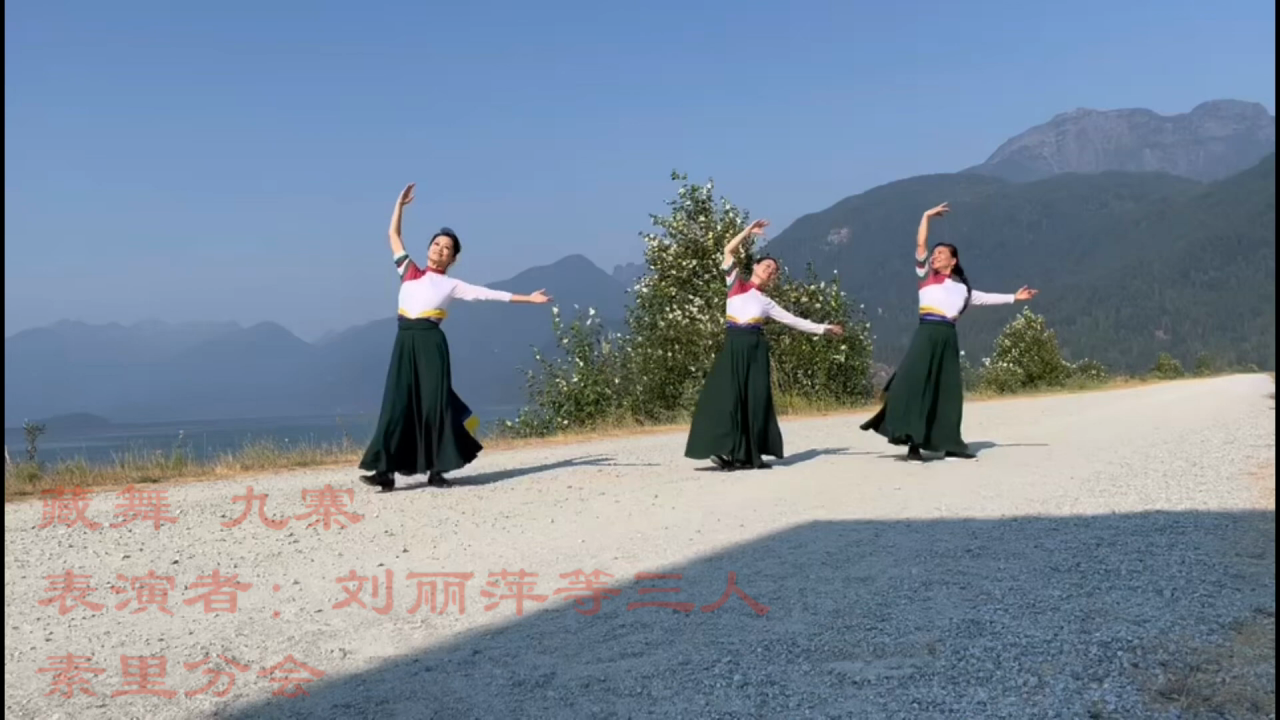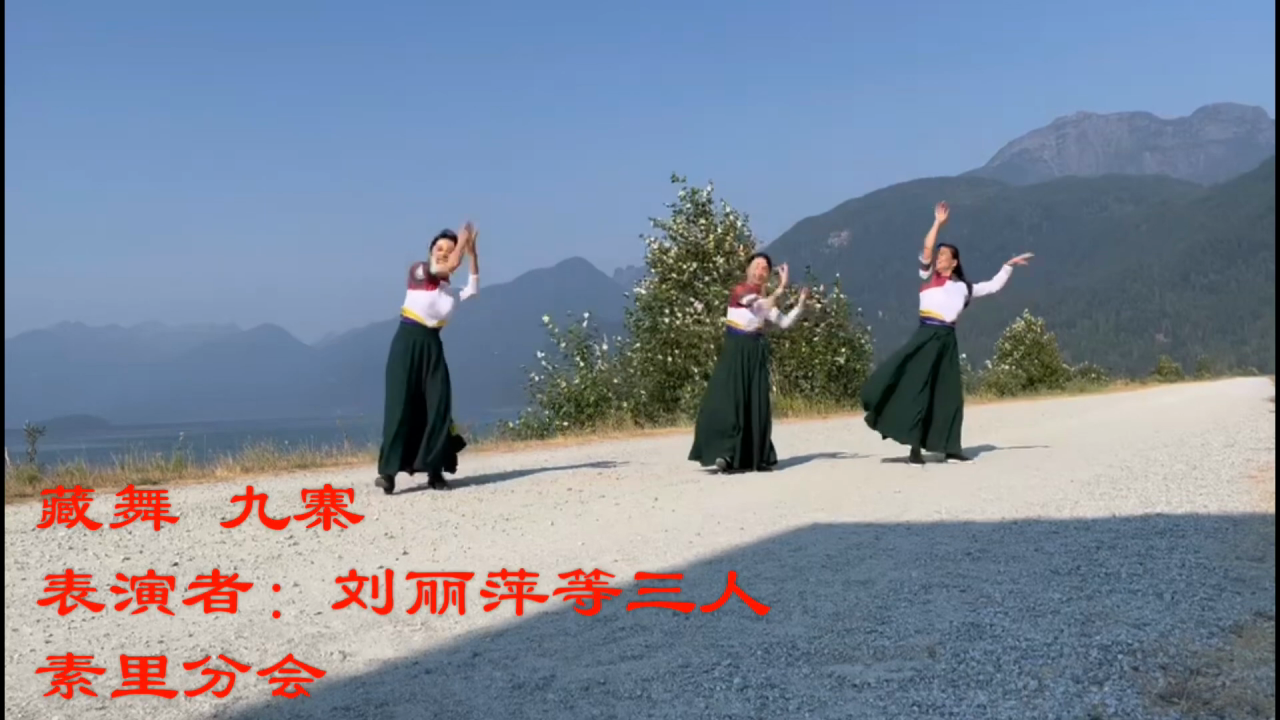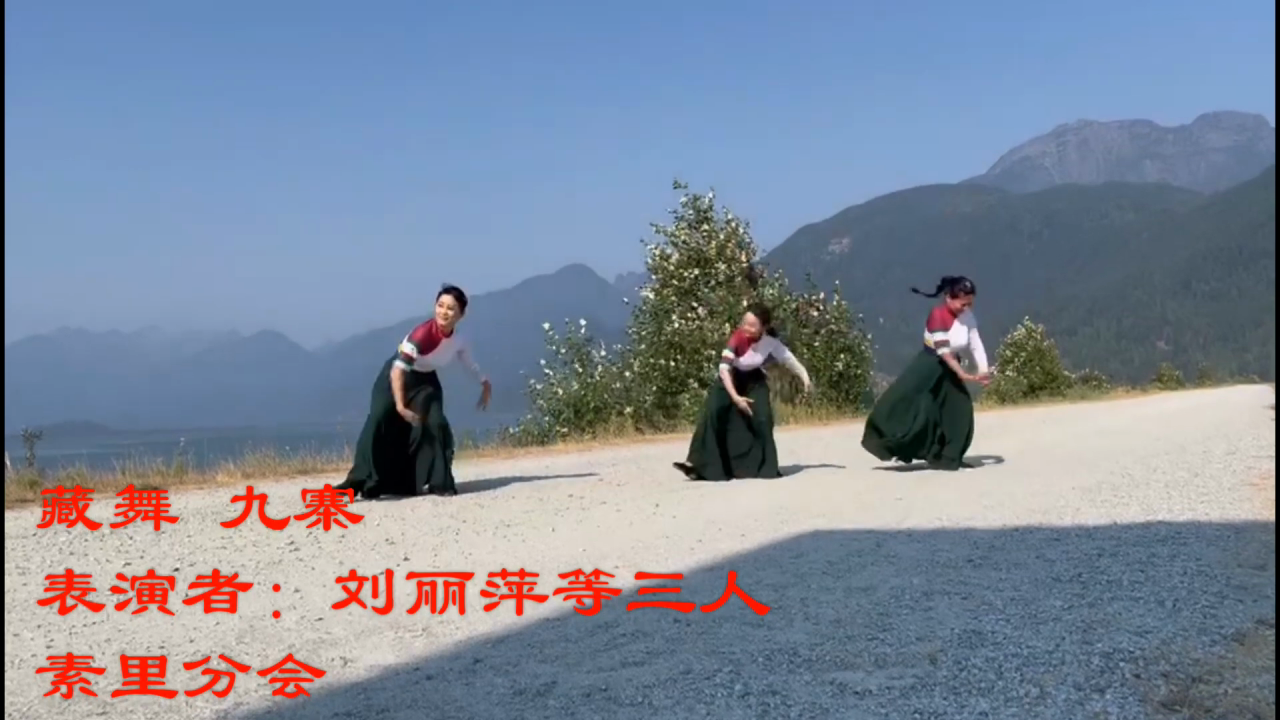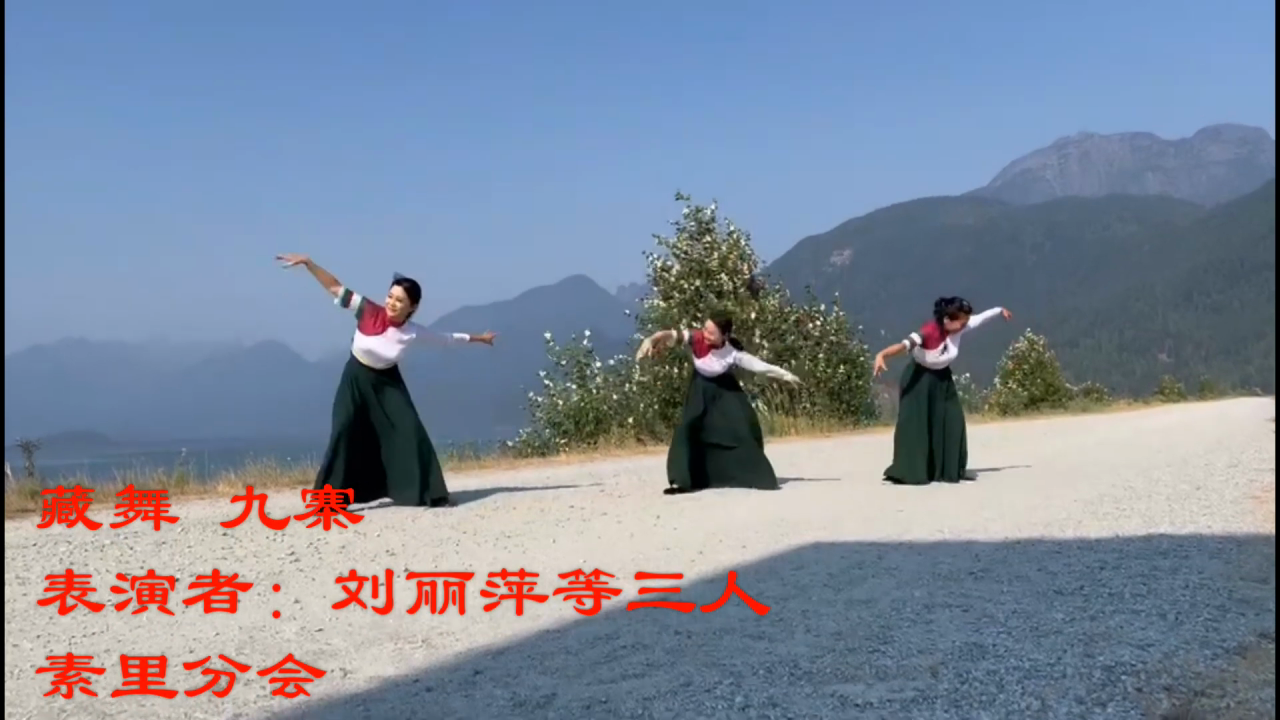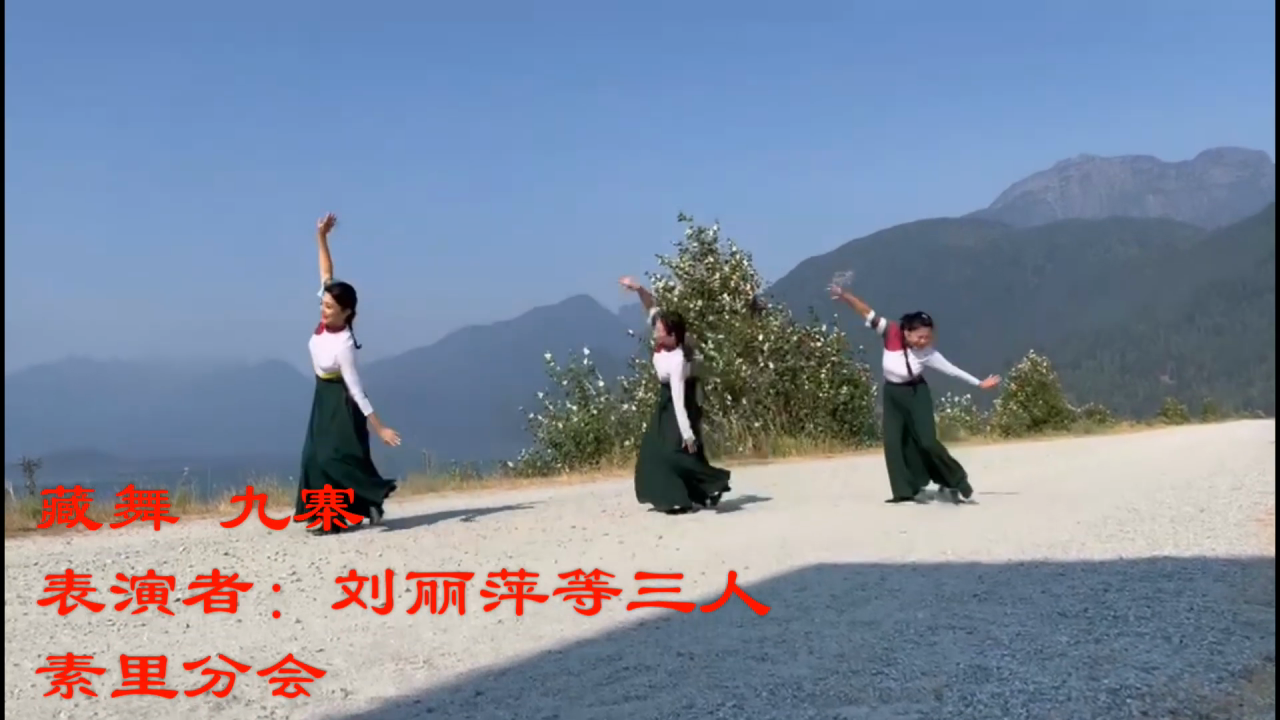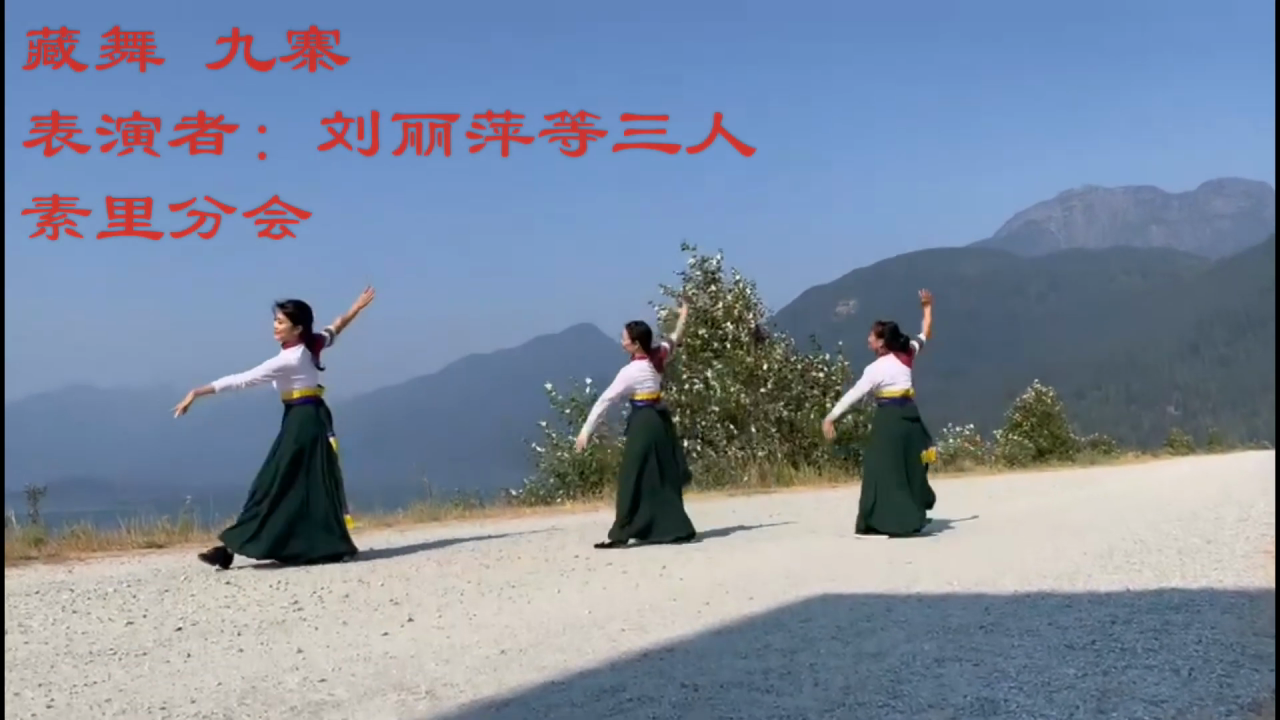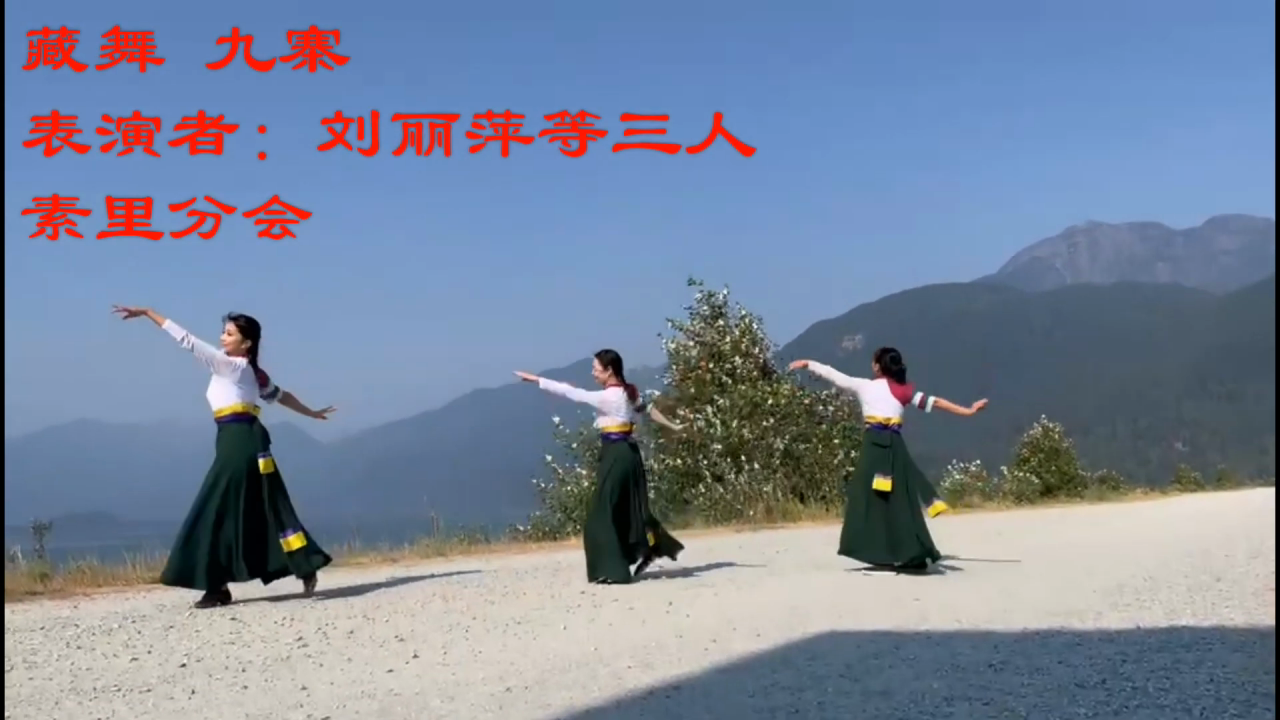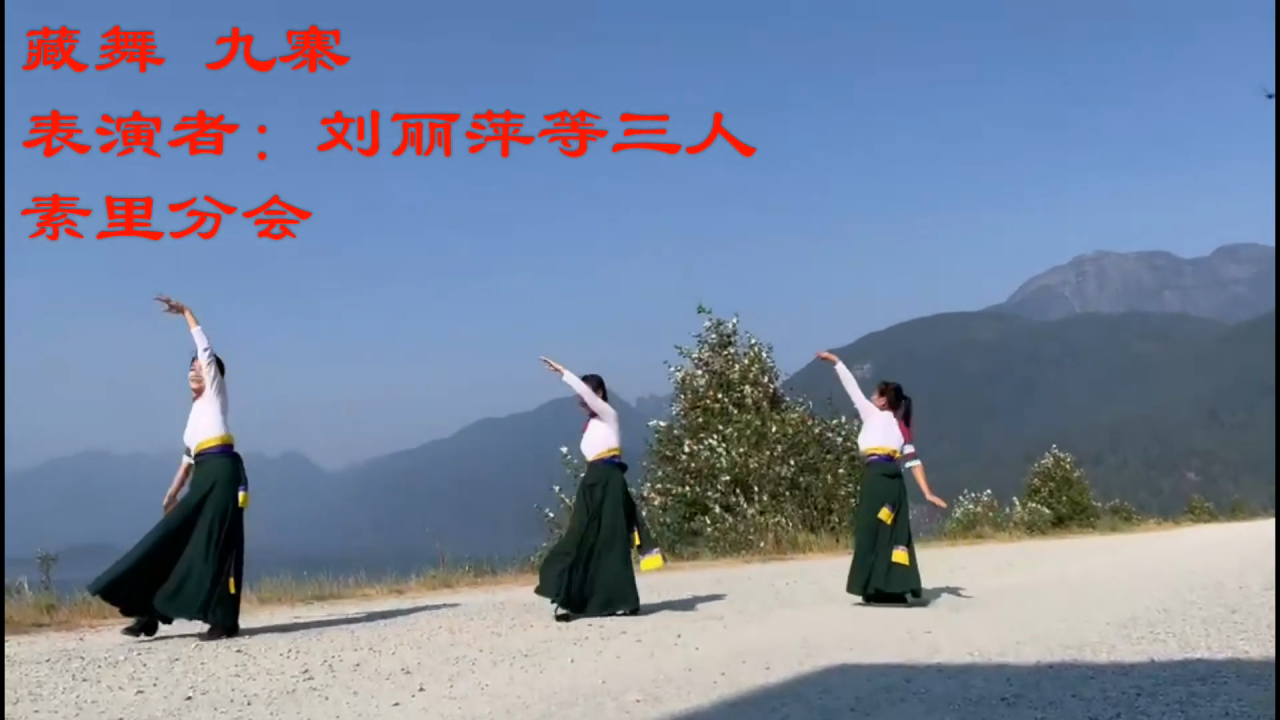
dt=0.4s
person 1, frame 1
left shoulder: (452, 285)
right shoulder: (409, 271)
left elbow: (486, 294)
right elbow: (393, 234)
left wrist: (526, 298)
right wrist: (400, 203)
left hip: (430, 342)
right hip: (404, 342)
left knee: (433, 402)
right knee: (396, 403)
left ankle: (436, 469)
right ankle: (385, 470)
person 1, frame 2
left shoulder: (451, 291)
right shoulder: (418, 275)
left elbow: (471, 289)
right elbow: (448, 266)
left wrist: (471, 252)
right wrist: (463, 239)
left hip: (432, 349)
right hip: (407, 345)
left knee: (437, 408)
right knee: (400, 409)
left ankle: (435, 473)
right ankle: (388, 472)
person 1, frame 3
left shoulder: (459, 342)
right shoulder: (422, 333)
left elbow: (469, 365)
right elbow: (399, 369)
left wrist: (485, 384)
right wrist: (400, 405)
left hip: (425, 383)
right hip: (395, 379)
left knee: (436, 425)
right knee: (378, 422)
left ankle: (438, 481)
right ankle: (362, 481)
person 1, frame 4
left shoulder: (413, 333)
right shoulder: (370, 313)
left elbow: (445, 339)
right elbow: (335, 287)
left wrist: (477, 338)
right wrist: (307, 262)
left hip: (387, 383)
right hip: (356, 379)
left knee: (410, 432)
right knee: (343, 435)
left ankle: (428, 493)
person 1, frame 5
left shoulder: (343, 346)
right shoulder: (325, 321)
left elbow: (357, 389)
right elbow: (327, 275)
left wrist: (377, 426)
right wrist: (322, 237)
left hip: (340, 397)
right hip: (325, 393)
left knee: (336, 454)
right knee: (316, 455)
left ankle: (372, 497)
person 1, frame 6
left shoulder: (286, 360)
right shoulder: (309, 346)
left elbow: (242, 379)
right elbow: (333, 330)
left wrist: (197, 393)
right wrist: (358, 306)
left hip: (303, 425)
right hip: (311, 421)
left knee: (273, 484)
right knee: (315, 485)
left ankle: (232, 547)
right ankle: (337, 546)
person 1, frame 7
left shoulder: (228, 364)
right shoulder: (253, 372)
left elbow: (187, 340)
right elbow: (280, 396)
left wrist: (147, 312)
right wrist: (312, 413)
left hip: (237, 439)
right hip: (247, 439)
left knee: (219, 511)
right knee: (265, 509)
left ankle: (217, 586)
right ankle: (305, 567)
person 1, frame 8
left shoulder: (216, 397)
right shoulder: (199, 411)
left elbow: (206, 351)
right elbow: (189, 458)
left wrist: (186, 313)
right wrist: (171, 495)
left hip: (221, 474)
right hip: (207, 477)
left knee: (211, 546)
right knee: (178, 542)
left ankle: (223, 620)
right ankle: (149, 615)
person 2, frame 1
left shoulder: (962, 288)
right shoulder: (927, 276)
left elbow: (985, 299)
right elbow: (920, 246)
left wrist: (1014, 297)
right wrist: (927, 216)
left hip: (948, 337)
right hip: (927, 333)
left knee: (949, 390)
right knee: (916, 381)
left ankle: (950, 445)
right ankle: (914, 443)
person 2, frame 2
left shoulder: (963, 287)
right shoulder: (928, 278)
left elbow: (993, 286)
right elbow: (926, 249)
left wrist: (1010, 265)
right wrist: (938, 222)
left hip: (947, 341)
right hip: (926, 337)
left knee: (948, 393)
right knee: (914, 387)
left ankle: (950, 448)
right ankle: (915, 447)
person 2, frame 3
left shoulder: (968, 316)
right shoulder: (938, 316)
left elbow: (976, 344)
right elbow: (943, 352)
left wrist: (982, 369)
right wrist: (963, 375)
left hip: (950, 369)
right hip: (929, 364)
left knee: (961, 409)
right knee: (904, 399)
left ankle: (950, 458)
person 2, frame 4
left shoulder: (960, 328)
right shoulder: (929, 332)
left elbow: (979, 318)
right elbow: (905, 344)
left wrist: (999, 310)
right wrist: (881, 355)
left hip: (942, 378)
right hip: (919, 378)
left knee: (952, 422)
right knee: (912, 424)
left ankle: (952, 470)
right ankle: (907, 471)
person 2, frame 5
left shoulder: (928, 353)
right shoulder: (892, 333)
left elbow: (952, 370)
right elbow: (867, 313)
left wrist: (979, 383)
right wrist: (845, 296)
left hip: (915, 396)
right hip: (893, 395)
left knee: (926, 440)
right knee: (894, 443)
left ankle: (952, 481)
right ankle: (906, 490)
person 2, frame 6
left shoulder: (876, 369)
right shoulder: (906, 355)
left elbow: (854, 394)
right elbow: (925, 335)
left wrist: (831, 417)
right wrist: (927, 307)
left hip: (892, 418)
right hip: (909, 415)
left knee: (881, 469)
right knee: (908, 468)
left ankle: (879, 523)
right ankle: (912, 519)
person 2, frame 7
left shoulder: (865, 386)
right shoulder: (904, 390)
left elbow: (836, 376)
right elbow: (934, 401)
left wrist: (808, 364)
right wrist: (968, 410)
left hip: (874, 444)
right hip: (895, 445)
left knee: (874, 500)
right knee: (900, 500)
left ankle: (884, 559)
right ankle: (915, 557)
person 2, frame 8
left shoulder: (873, 415)
right shoulder: (902, 429)
left elbow: (852, 388)
right elbow: (913, 462)
left wrist: (835, 361)
right wrist: (927, 493)
left hip: (877, 476)
right hip: (893, 478)
left knee: (873, 532)
right knee: (891, 532)
left ankle: (881, 589)
right ankle: (892, 589)
person 3, frame 1
left shoulder: (766, 302)
right shoulder: (735, 283)
left elbow: (793, 321)
right elbow: (728, 251)
left wrist: (823, 328)
right wrist: (749, 230)
left hip: (755, 348)
right hip: (733, 347)
left knee: (755, 399)
right knee: (727, 397)
left ankle: (750, 455)
right ankle: (727, 452)
person 3, frame 2
left shoulder: (766, 301)
right shoulder: (740, 292)
left elbow: (784, 322)
right elbow: (764, 304)
left wrist: (800, 303)
right wrist: (781, 287)
left hip: (756, 353)
right hip: (735, 349)
left knee: (755, 404)
right knee: (727, 402)
left ankle: (756, 457)
right ankle: (727, 455)
person 3, frame 3
left shoulder: (771, 342)
right shoulder: (736, 338)
left elbow: (788, 358)
right elbow: (724, 368)
left wrist: (803, 375)
right wrist: (735, 397)
left hip: (754, 383)
right hip: (731, 380)
left knee: (761, 420)
right knee: (713, 414)
left ankle: (764, 468)
right ankle: (696, 463)
person 3, frame 4
left shoulder: (733, 353)
right shoulder: (696, 339)
left elbow: (760, 365)
right elbow: (672, 335)
left wrist: (784, 375)
right wrist: (650, 340)
left hip: (725, 390)
right hip: (700, 388)
left knee: (743, 432)
right knee: (686, 429)
left ankle: (760, 476)
right ankle: (680, 481)
person 3, frame 5
left shoulder: (677, 361)
right shoulder: (663, 340)
left elbow: (678, 400)
right elbow: (651, 306)
left wrist: (686, 432)
right wrist: (638, 288)
left hip: (681, 399)
right hip: (667, 398)
left knee: (674, 452)
right knee: (654, 449)
left ankle: (713, 484)
right ankle: (676, 499)
person 3, frame 6
left shoulder: (631, 372)
right shoulder: (657, 356)
left elbow: (605, 399)
right elbow: (674, 339)
left wrist: (585, 431)
right wrist: (683, 316)
left hip: (643, 421)
right hip: (658, 419)
left knee: (633, 478)
right knee: (660, 478)
left ankle: (621, 534)
right ankle: (679, 528)
person 3, frame 7
left shoulder: (607, 397)
right shoulder: (628, 391)
left elbow: (571, 392)
right elbow: (648, 409)
left wrist: (537, 380)
right wrist: (673, 427)
left hip: (616, 454)
right hip: (626, 452)
left knee: (604, 513)
right knee: (624, 510)
left ankle: (613, 570)
right ankle: (649, 549)
person 3, frame 8
left shoulder: (608, 415)
right shoulder: (589, 425)
left elbow: (586, 392)
left wrist: (561, 371)
left hip: (608, 480)
right hip: (591, 482)
left knee: (612, 543)
right knee: (580, 541)
left ankle: (624, 602)
right ankle: (567, 600)
